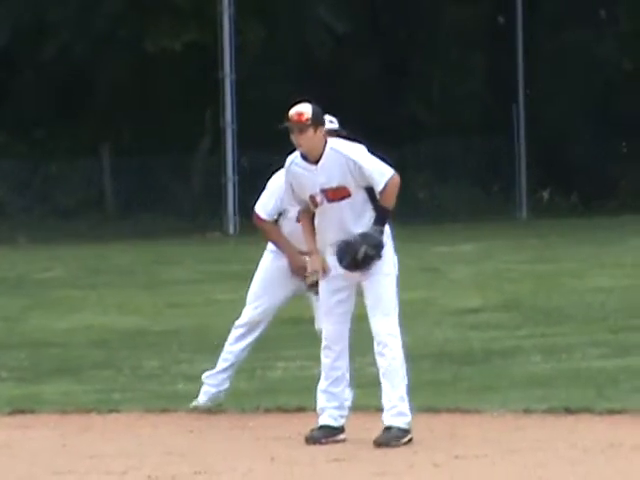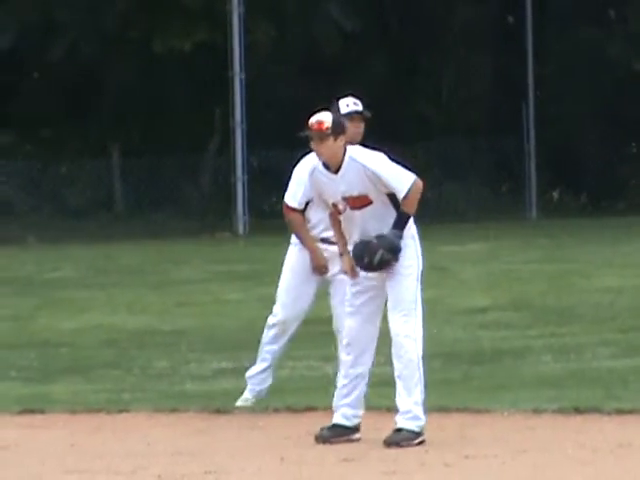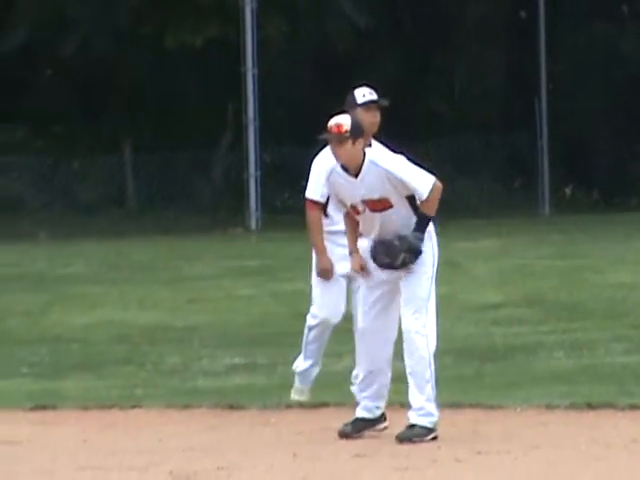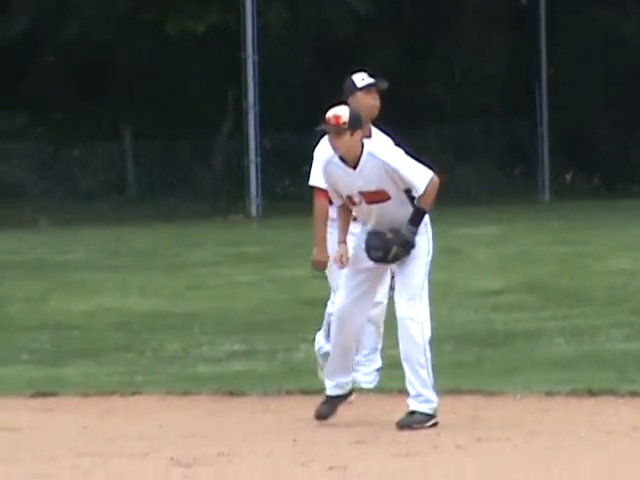
dt=0.2s
person 1, frame 1
left shoulder: (348, 154)
right shoulder: (293, 167)
left elbow: (391, 181)
left wrist: (378, 226)
right wrist: (313, 251)
right hip: (334, 254)
left knee: (385, 331)
right knee: (333, 337)
left ankle: (398, 421)
right ankle: (331, 419)
person 1, frame 2
left shoulder: (368, 162)
right shoulder: (317, 175)
left elbow: (414, 185)
left wrist: (398, 229)
right wrist: (343, 252)
left hip: (398, 249)
left knee: (404, 332)
right knee: (355, 335)
left ankle: (412, 422)
right ankle: (346, 419)
person 1, frame 3
left shoulder: (388, 165)
right shoulder: (334, 177)
left elbow: (434, 187)
left wrist: (418, 232)
right wrist: (354, 252)
left knee: (415, 327)
right knee: (369, 329)
left ankle: (424, 419)
right ankle: (370, 411)
person 1, frame 4
left shoulder: (386, 158)
right shoulder: (331, 166)
left elbow: (431, 182)
left wrist: (413, 225)
right wrist: (341, 242)
left hip: (409, 235)
right hip: (371, 236)
left knee: (410, 315)
right knee: (346, 310)
left ankle: (424, 405)
right ankle: (337, 388)
person 2, frame 1
right shoulder: (286, 178)
right elbow: (261, 220)
right wrist: (292, 255)
right hip: (282, 256)
right knee: (252, 318)
right ankle: (214, 386)
person 2, frame 2
right shoulder: (312, 165)
right elbow: (291, 211)
right wrist: (313, 251)
right hip: (308, 249)
right knee: (284, 316)
right ankle: (256, 384)
person 2, frame 3
right shoulder: (329, 158)
right elbow: (313, 208)
right wrist: (321, 255)
right hip: (334, 244)
right knee: (325, 314)
right ankle: (304, 375)
person 2, frame 4
left shoulder: (385, 143)
right shoulder: (332, 144)
right elbow: (320, 197)
right wrist: (319, 245)
right hip: (342, 232)
left knee: (375, 305)
left ankle: (366, 377)
right ankle: (326, 346)
